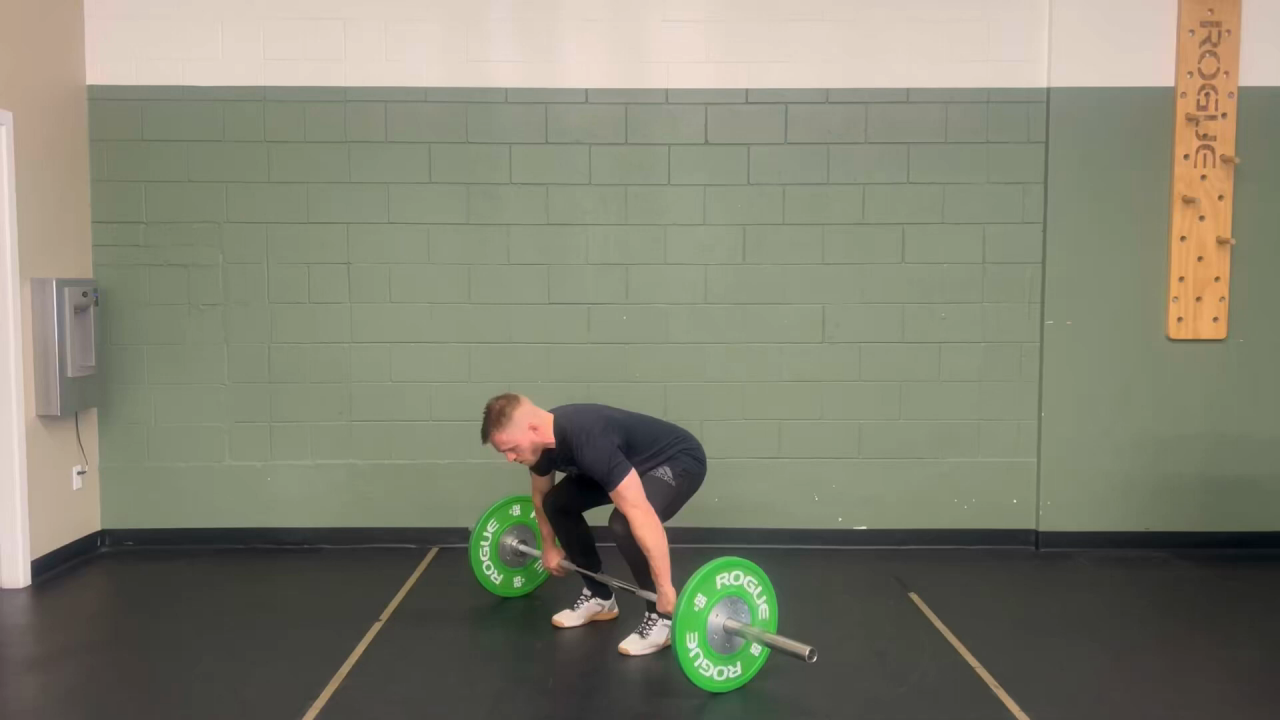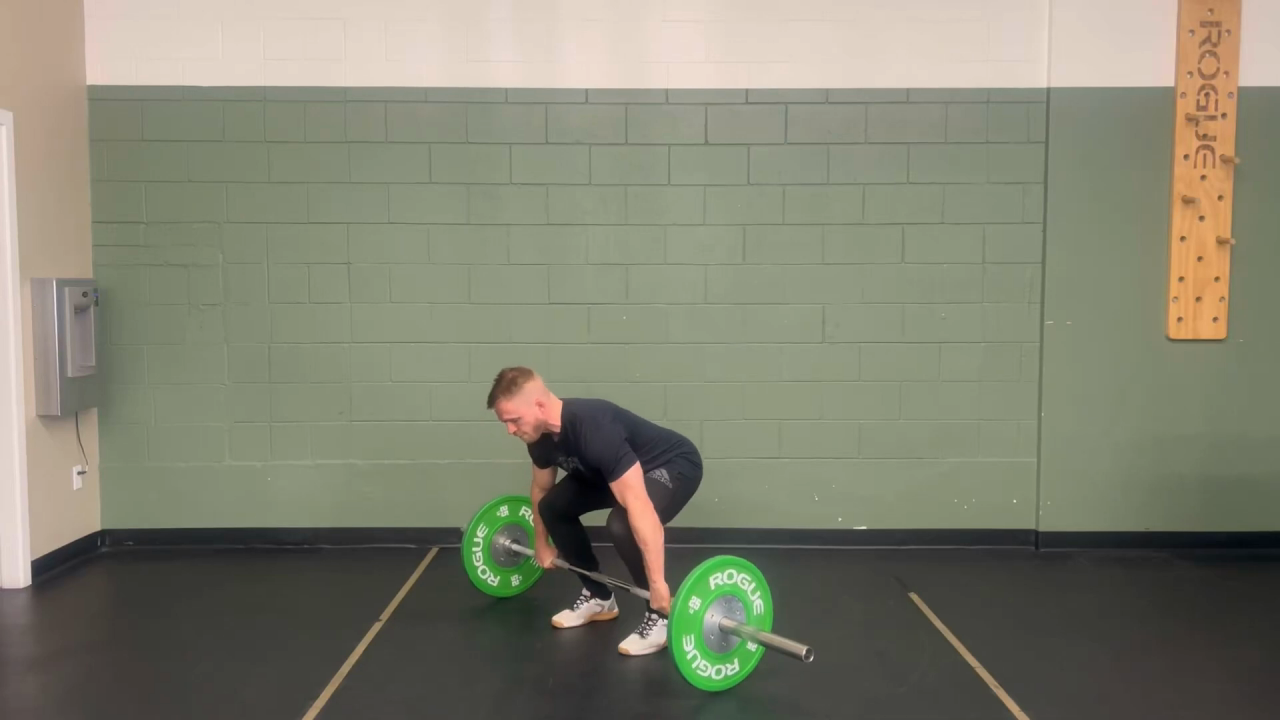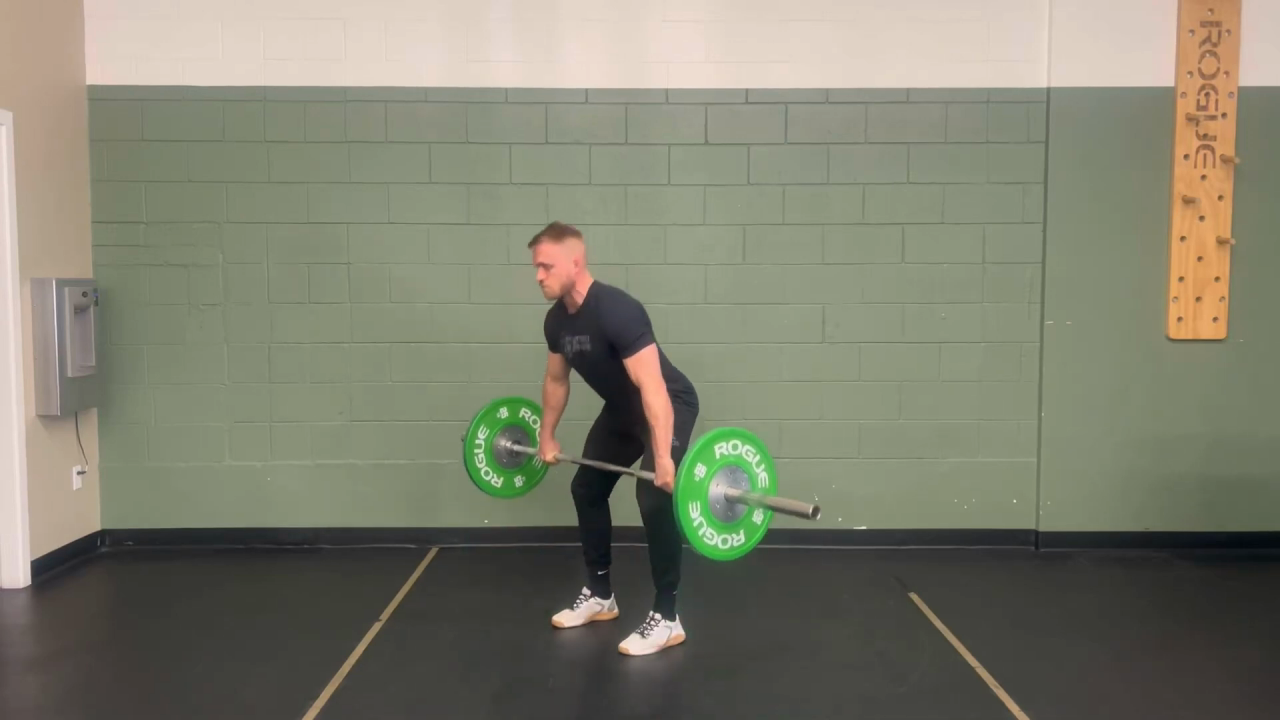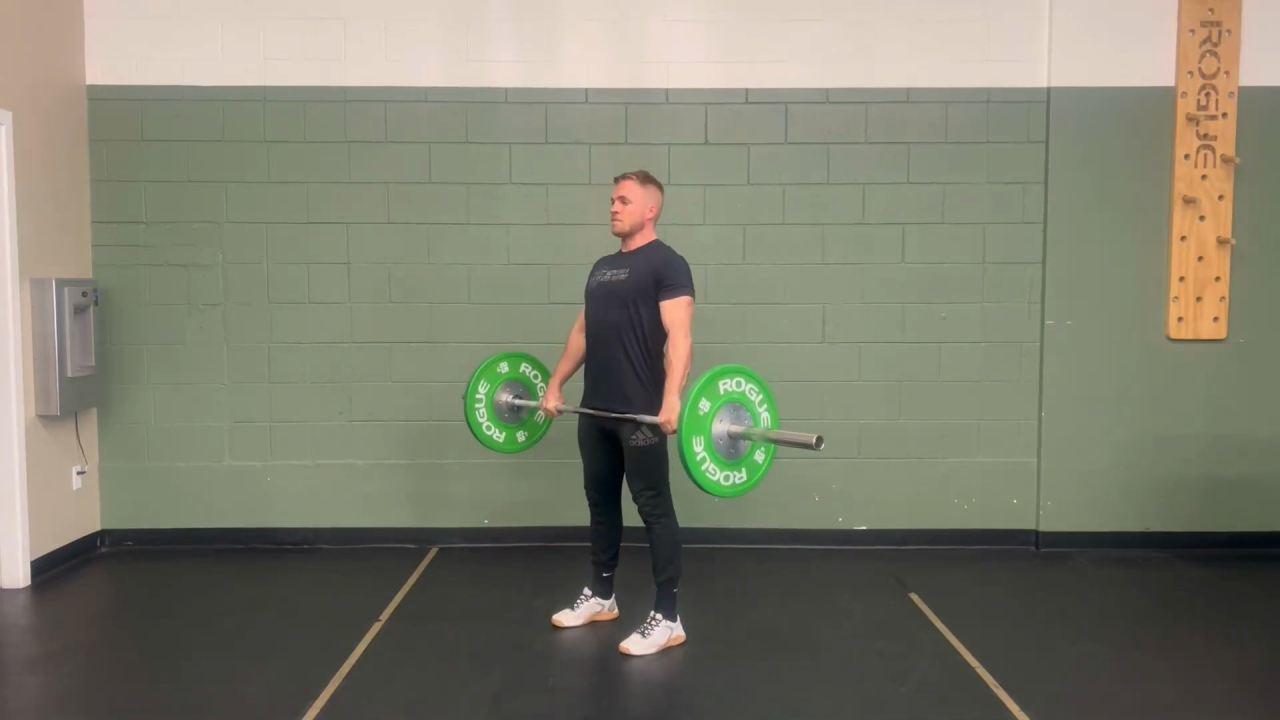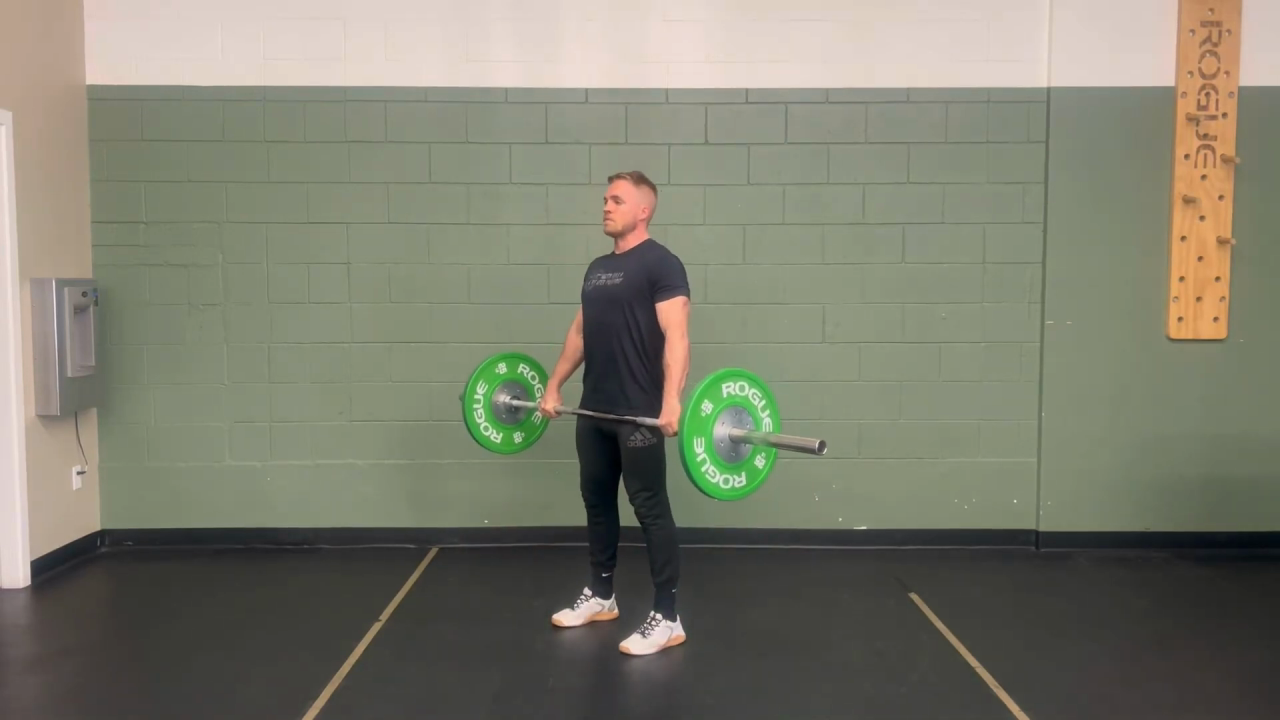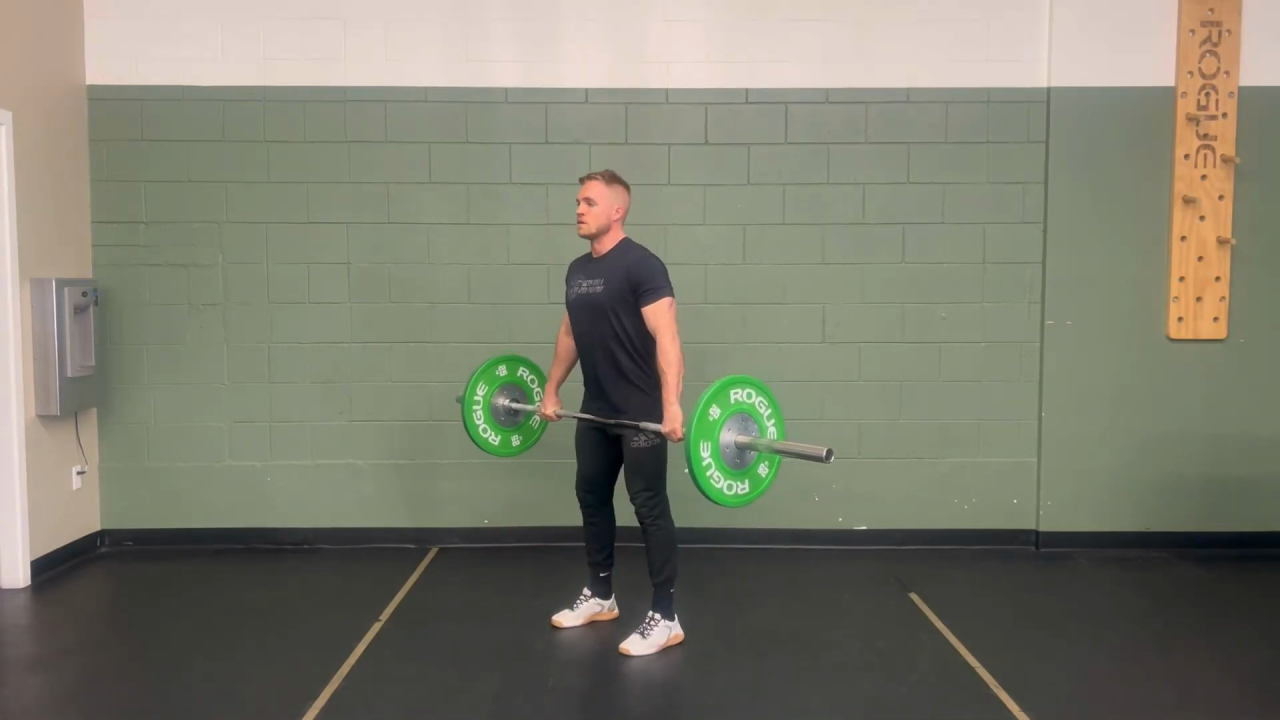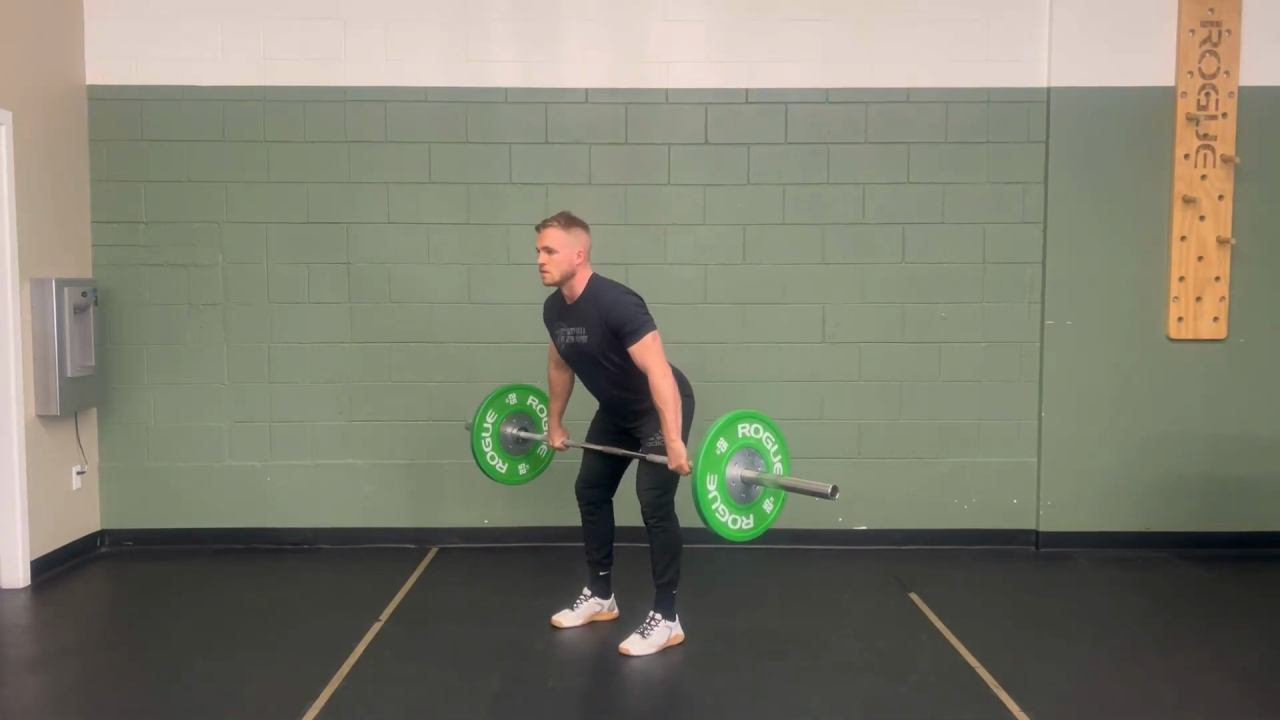
dt=0.5s
person 1, frame 1
left shoulder: (588, 440)
right shoulder: (539, 441)
left elbow: (640, 514)
right elbow: (541, 495)
left wrist: (665, 588)
right wrist: (549, 547)
left hip: (678, 460)
left knee: (623, 524)
right knee: (557, 503)
left ankle: (662, 617)
right ankle: (599, 596)
person 1, frame 2
left shoulder: (594, 430)
right shoulder: (541, 435)
left elbow: (639, 507)
right elbow: (541, 490)
left wrist: (658, 584)
right wrist: (541, 544)
left hip: (675, 465)
left knee: (621, 525)
right knee: (553, 507)
left ankle: (661, 617)
right ankle: (598, 596)
person 1, frame 3
left shoulder: (618, 312)
right shoulder: (557, 320)
left elbow: (653, 388)
right elbow: (556, 380)
left wrist: (663, 462)
right wrist: (546, 436)
left hip: (671, 406)
right hip: (619, 411)
left knee: (654, 502)
right knee: (586, 489)
left ankle: (667, 618)
right ankle: (599, 595)
person 1, frame 4
left shoulder: (666, 264)
right shoulder: (603, 267)
left elbow: (679, 336)
right elbow: (582, 331)
left wrist: (672, 400)
right wrist: (554, 385)
left hip: (640, 412)
right hip: (595, 407)
left knee: (654, 508)
right knee: (601, 501)
left ankle: (667, 618)
right ankle: (600, 595)
person 1, frame 5
left shoulder: (661, 264)
right shoulder: (597, 268)
left elbow: (676, 337)
right elbow: (580, 332)
left wrist: (672, 401)
right wrist: (553, 386)
left hip: (639, 412)
right hip: (594, 408)
left knee: (650, 508)
right knee: (596, 499)
left ankle: (666, 618)
right ankle: (600, 595)
person 1, frame 6
left shoulder: (641, 265)
right shoulder: (577, 270)
left elbow: (666, 338)
right elbow: (569, 334)
left wrist: (671, 406)
right wrist: (551, 390)
left hip: (640, 412)
right hip: (596, 409)
left knee: (649, 506)
right knee: (591, 497)
left ankle: (665, 618)
right ankle: (599, 595)
person 1, frame 7
left shoulder: (615, 303)
right shoulder: (554, 309)
left elbow: (659, 372)
right elbow: (560, 367)
left wrist: (674, 441)
right wrist: (554, 422)
left hip: (660, 406)
right hip: (617, 410)
left knee: (654, 501)
right knee: (590, 490)
left ankle: (666, 619)
right ankle: (599, 596)
